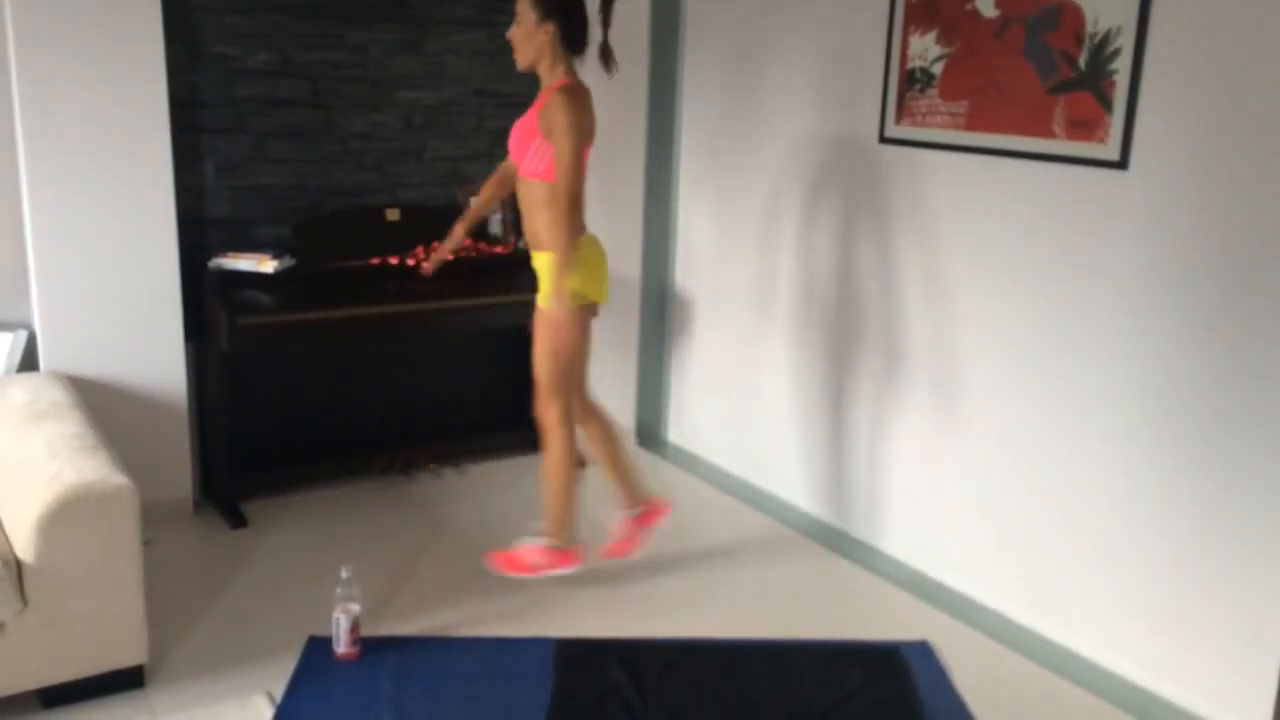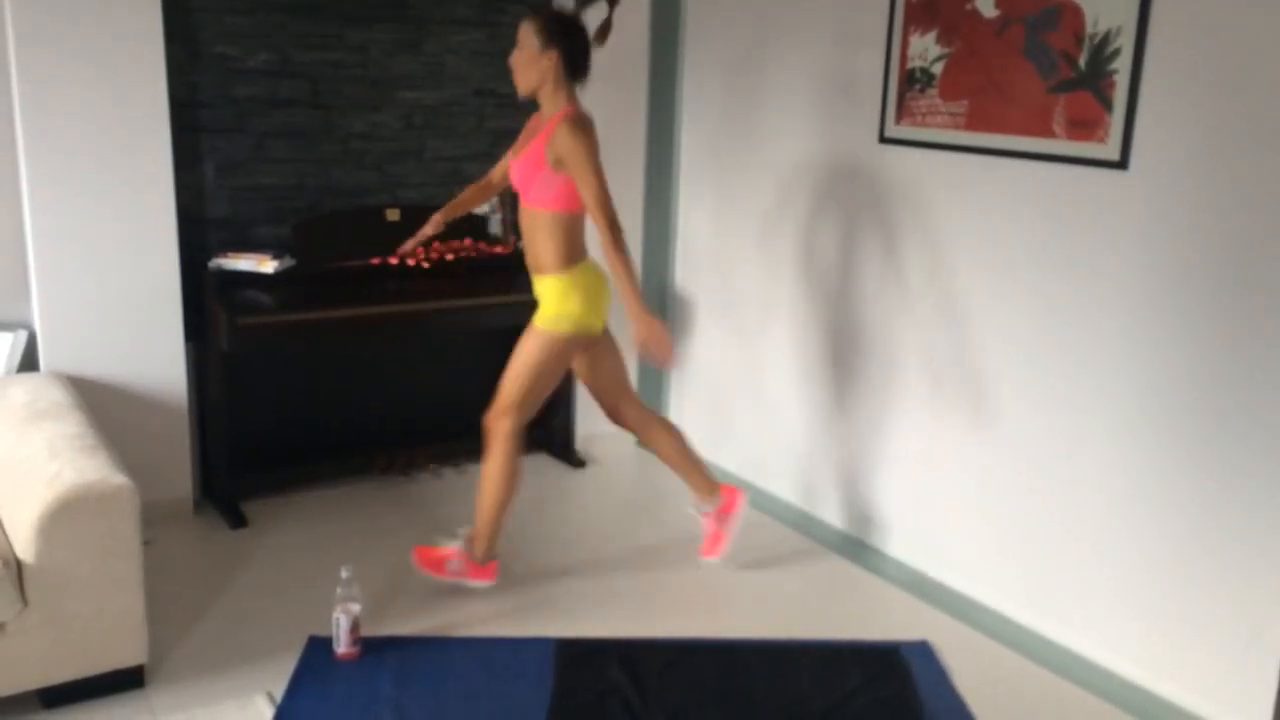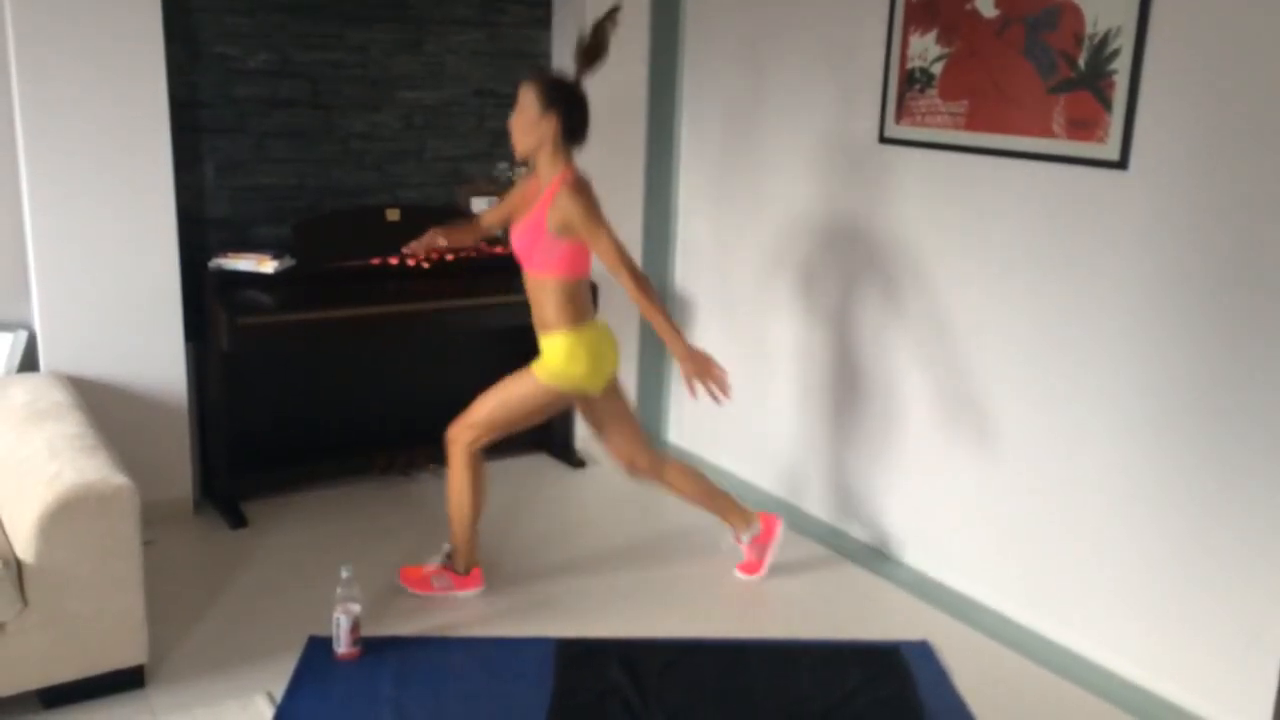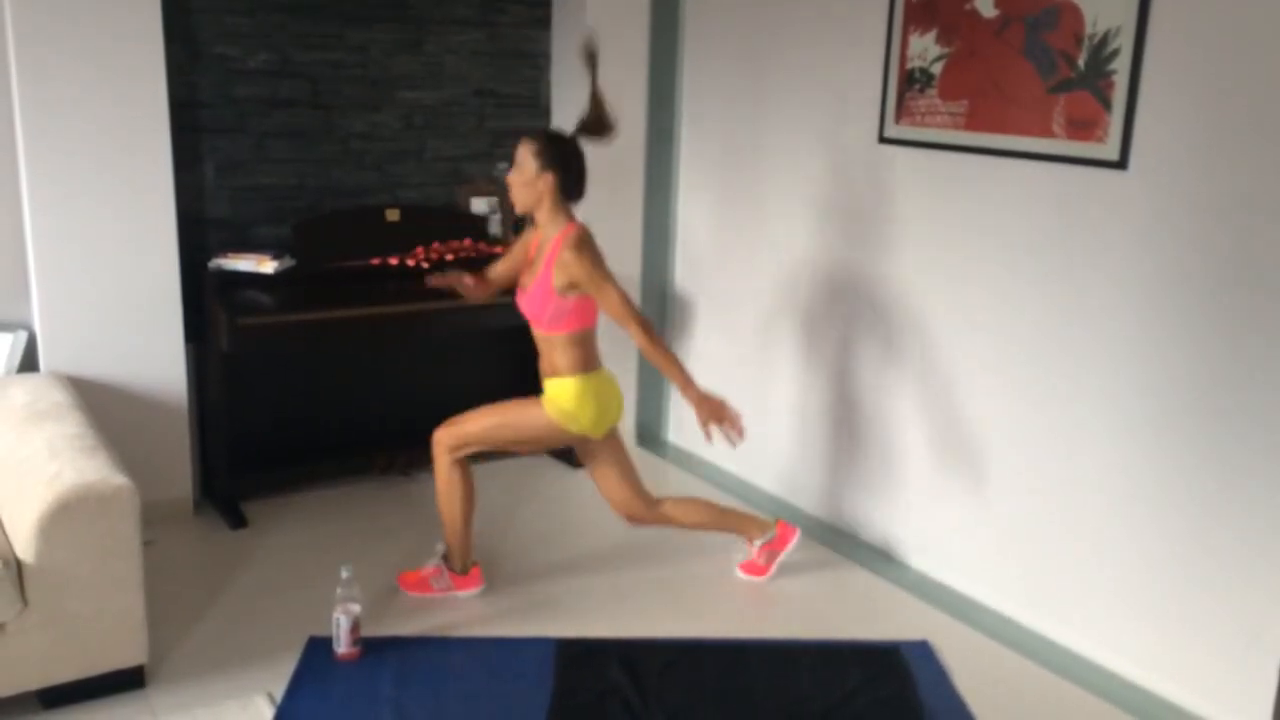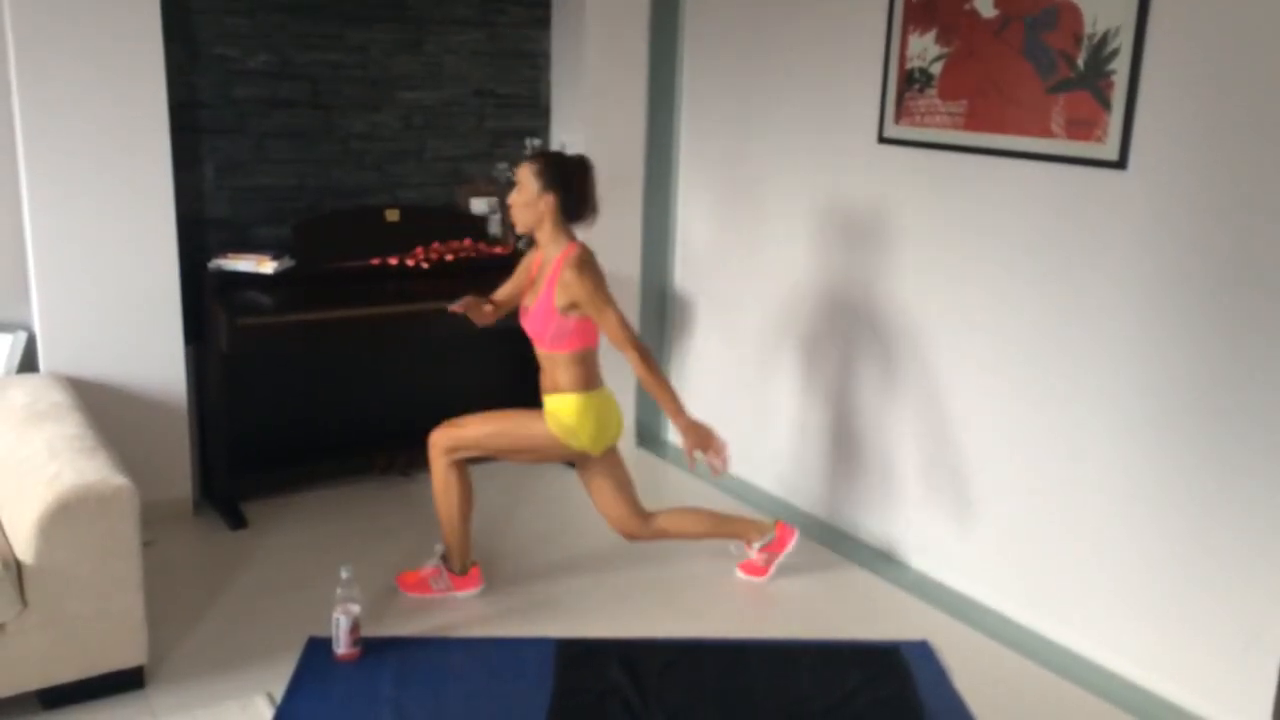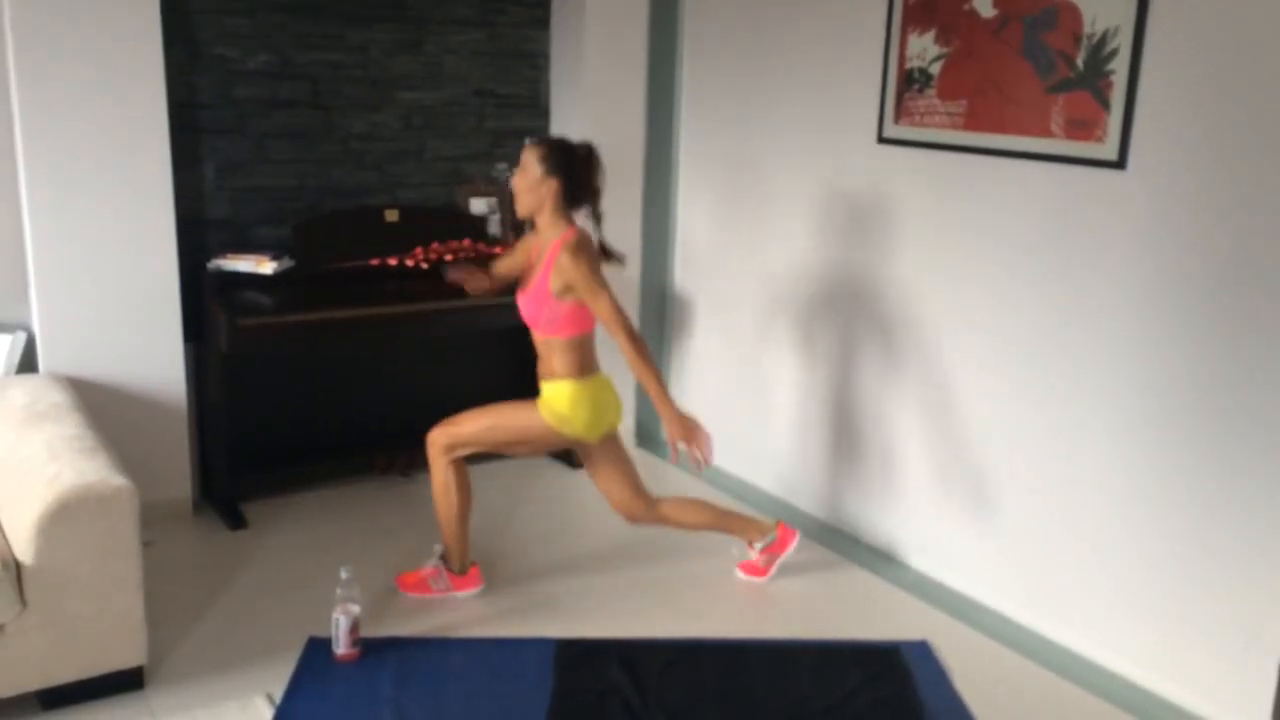
dt=0.1s
person 1, frame 1
left shoulder: (567, 100)
right shoulder: (549, 97)
left elbow: (568, 200)
right elbow: (512, 173)
left wrist: (566, 283)
right wrist: (460, 228)
left hip: (568, 271)
right hip: (559, 270)
left knee: (554, 409)
right knee: (572, 403)
left ankle: (557, 542)
right ankle: (638, 506)
person 1, frame 2
left shoulder: (569, 129)
right shoulder: (542, 124)
left elbow: (607, 222)
right elbow: (494, 181)
left wrist: (638, 309)
right wrist: (441, 216)
left hip: (570, 297)
right hip: (563, 295)
left knee: (502, 420)
right knee: (626, 413)
left ankle: (476, 557)
right ankle: (716, 500)
person 1, frame 3
left shoulder: (568, 190)
right shoulder: (535, 186)
left elbow: (627, 273)
right elbow: (485, 226)
left wrist: (682, 348)
right wrist: (448, 236)
left hip: (573, 355)
right hip: (573, 354)
left knee: (463, 439)
right knee: (642, 462)
left ankle: (458, 569)
right ankle: (753, 528)
person 1, frame 4
left shoulder: (573, 247)
right shoulder: (537, 237)
left elbow: (636, 324)
right elbow: (490, 283)
left wrist: (692, 392)
right wrist: (466, 281)
left hip: (577, 400)
right hip: (580, 395)
left knee: (448, 442)
right knee: (640, 510)
left ankle: (457, 568)
right ankle: (765, 533)
person 1, frame 5
left shoulder: (575, 270)
right shoulder: (539, 258)
left elbow: (633, 349)
right elbow: (497, 305)
left wrist: (684, 422)
right wrist: (481, 310)
left hip: (576, 418)
right hip: (580, 412)
left knee: (443, 443)
right knee: (634, 525)
left ankle: (457, 569)
right ankle: (765, 535)
person 1, frame 6
left shoulder: (572, 252)
right shoulder: (539, 240)
left elbow: (625, 335)
right elbow: (493, 278)
left wrist: (672, 412)
right wrist: (475, 277)
left hip: (572, 404)
right hip: (580, 400)
left knee: (441, 443)
right knee: (641, 509)
left ankle: (456, 568)
right ankle: (766, 534)
